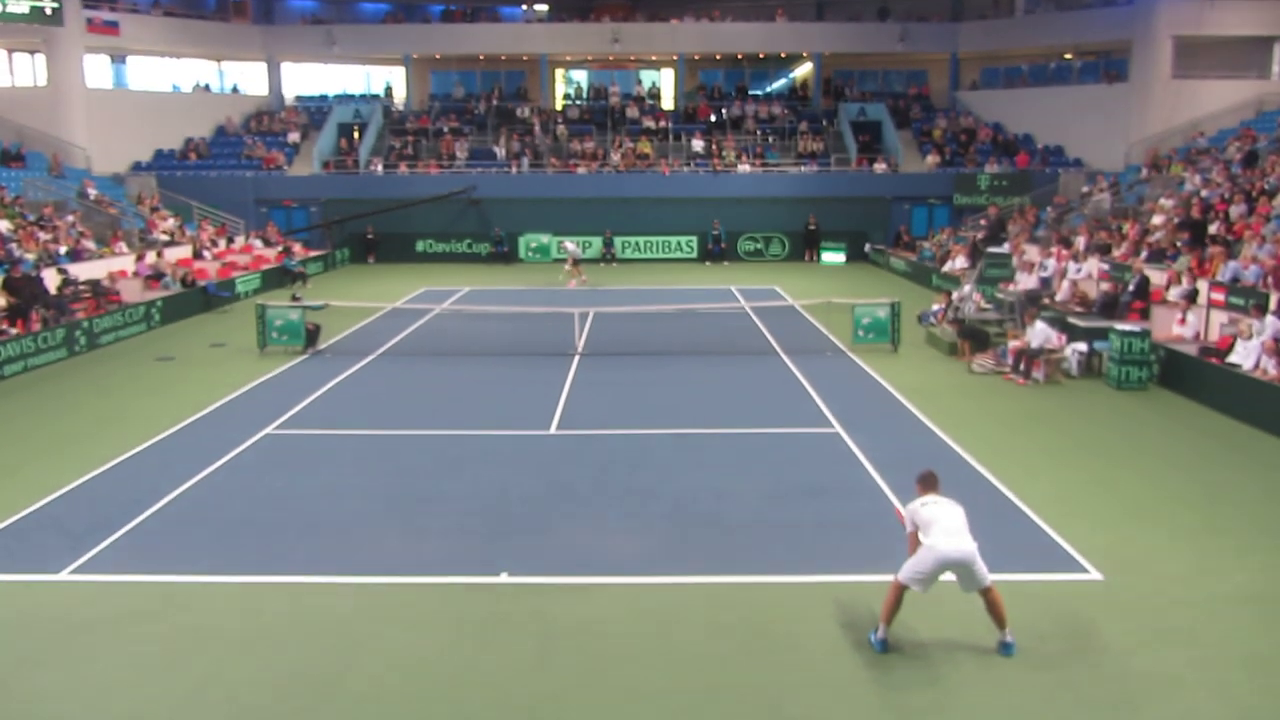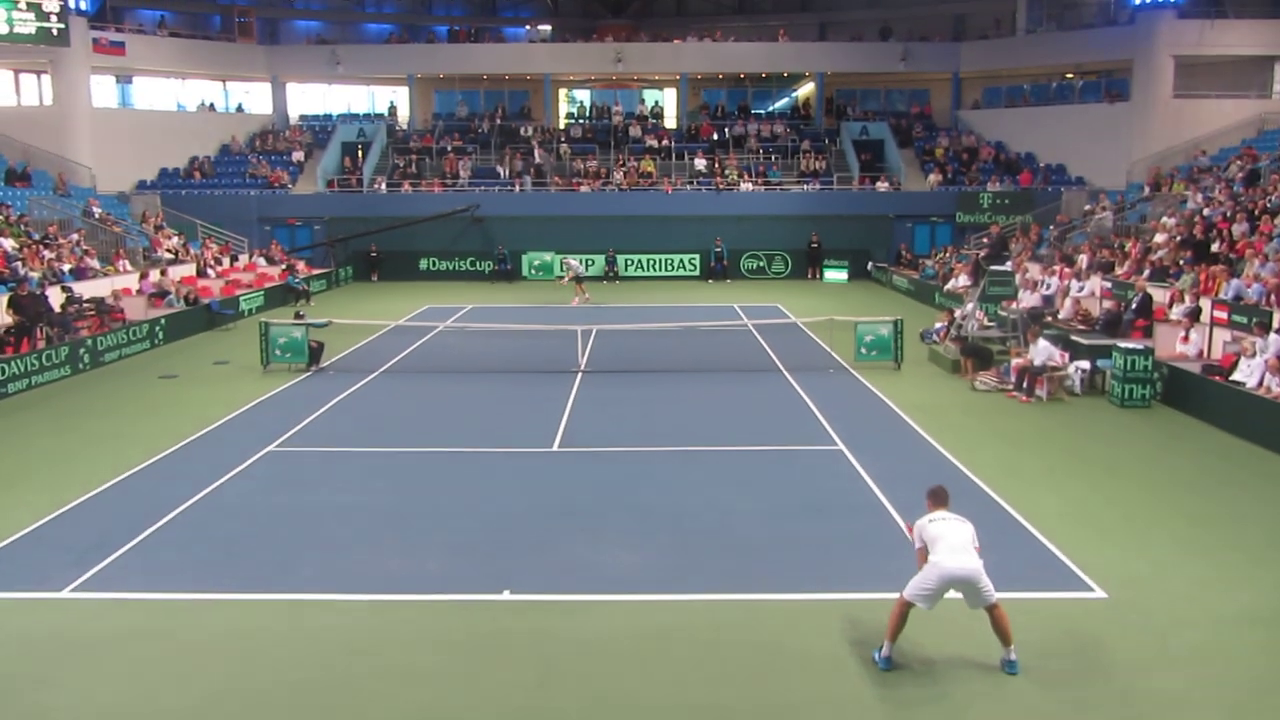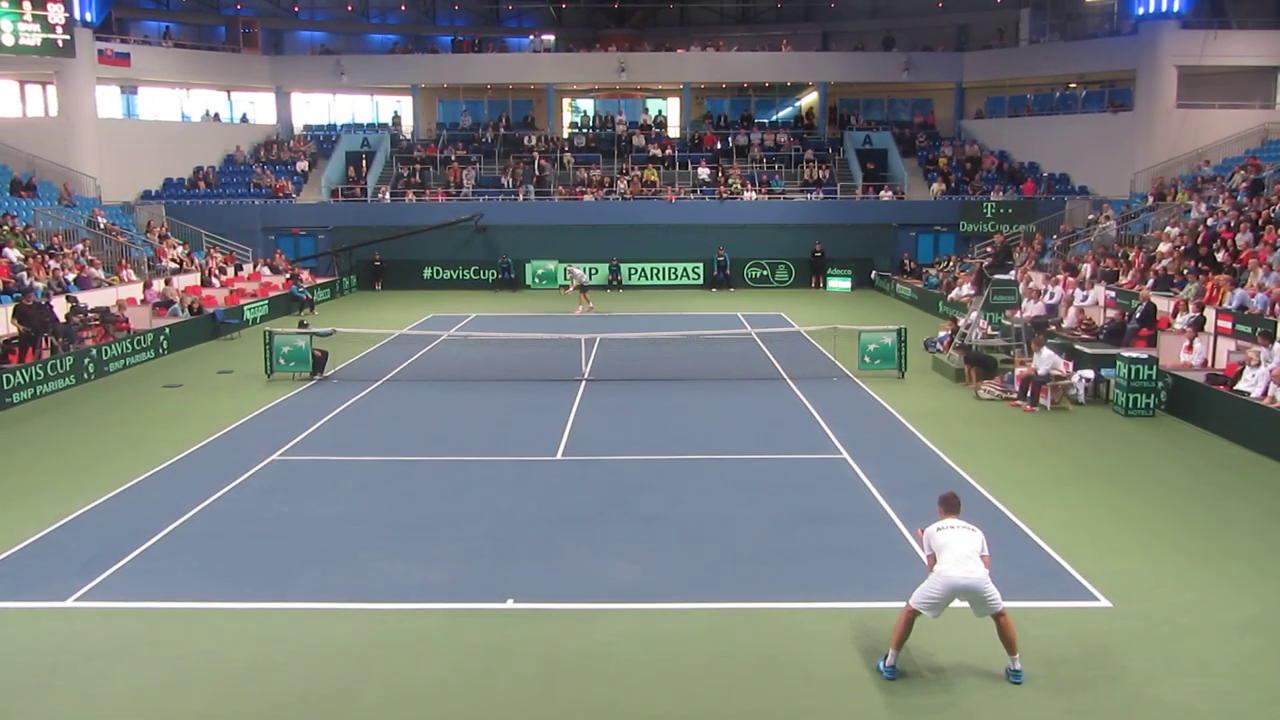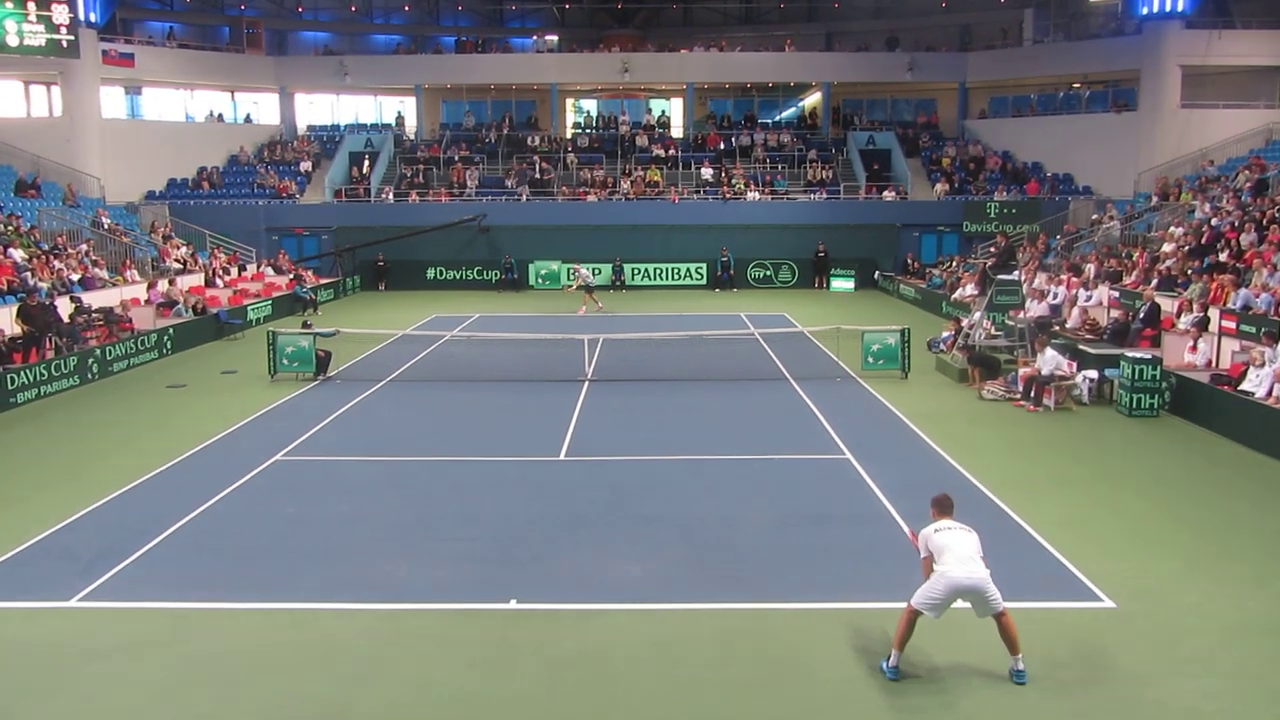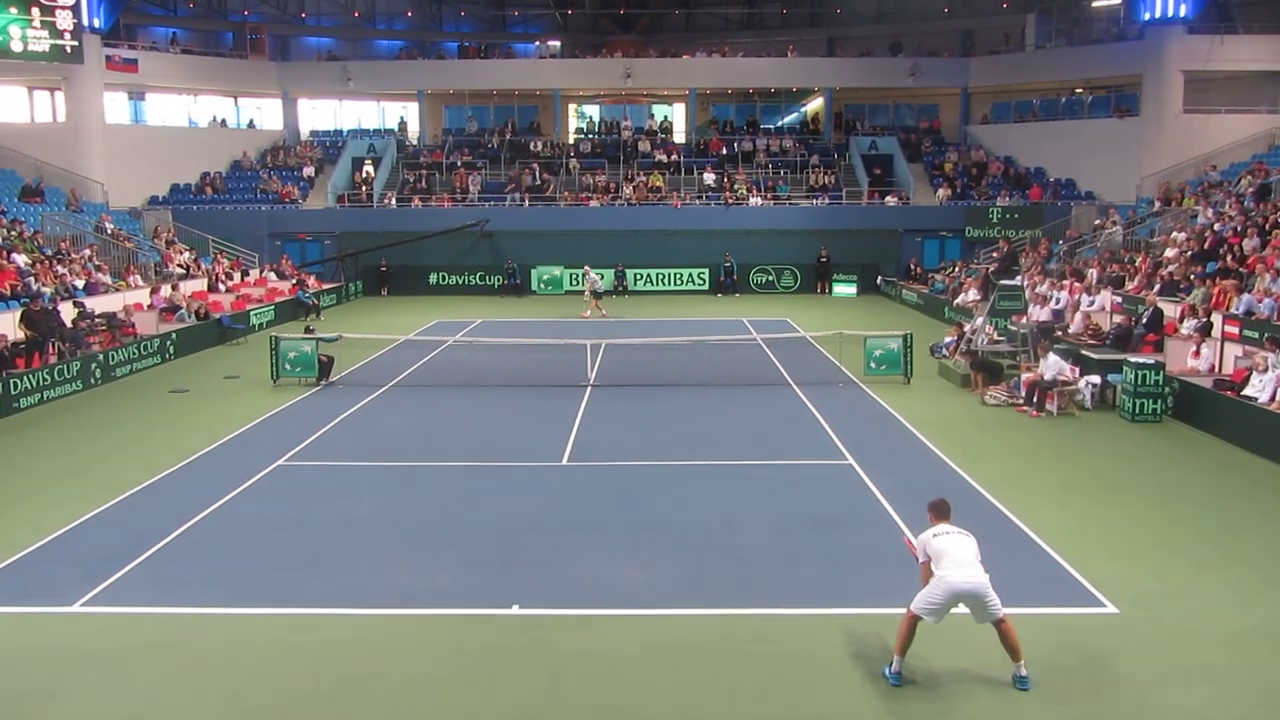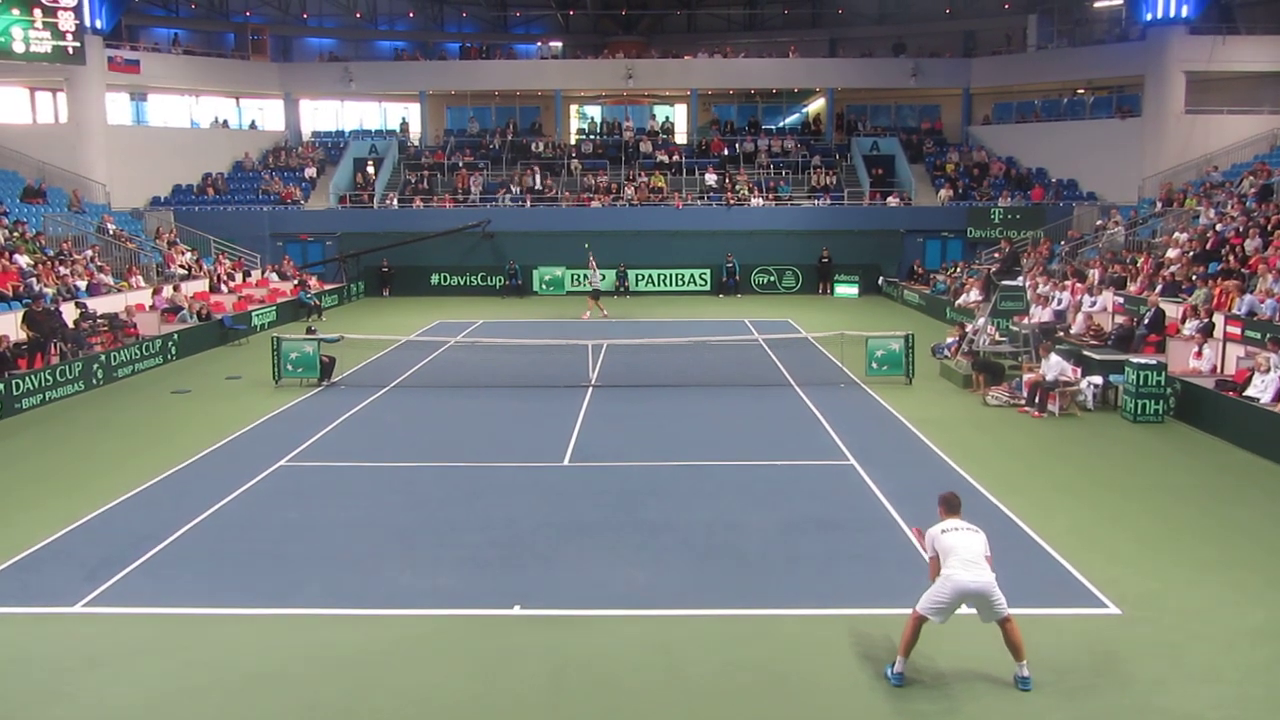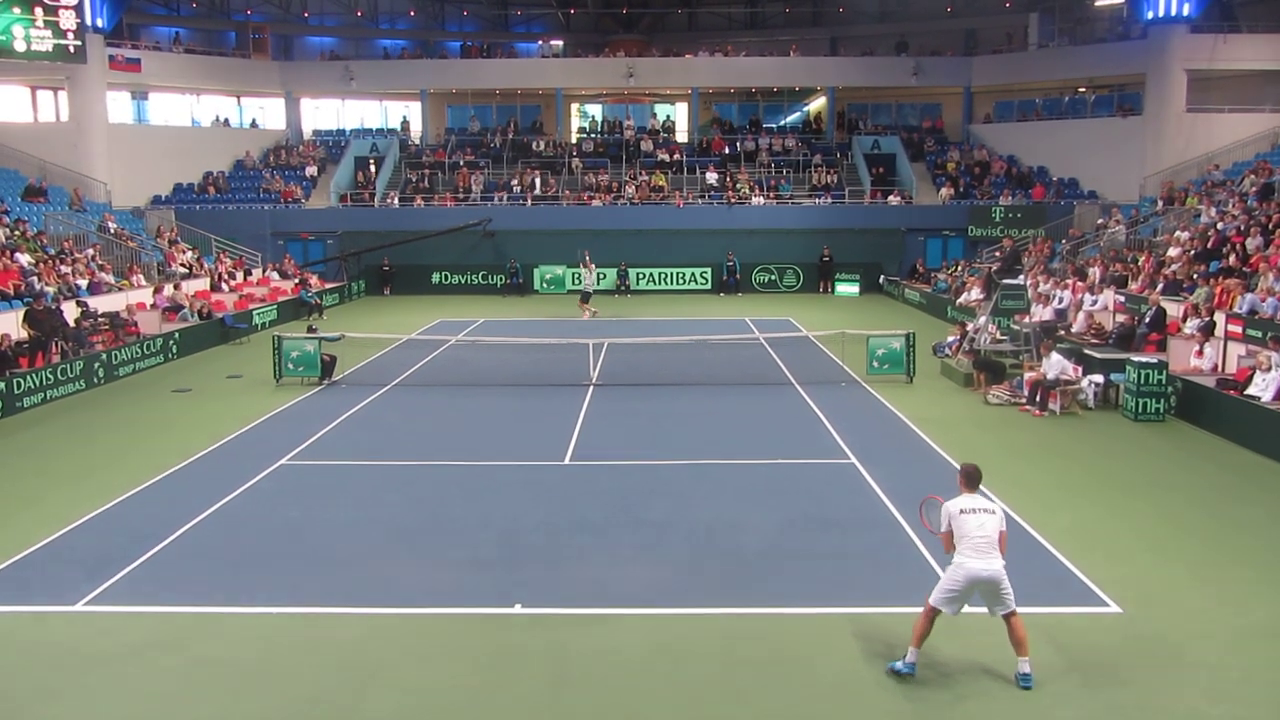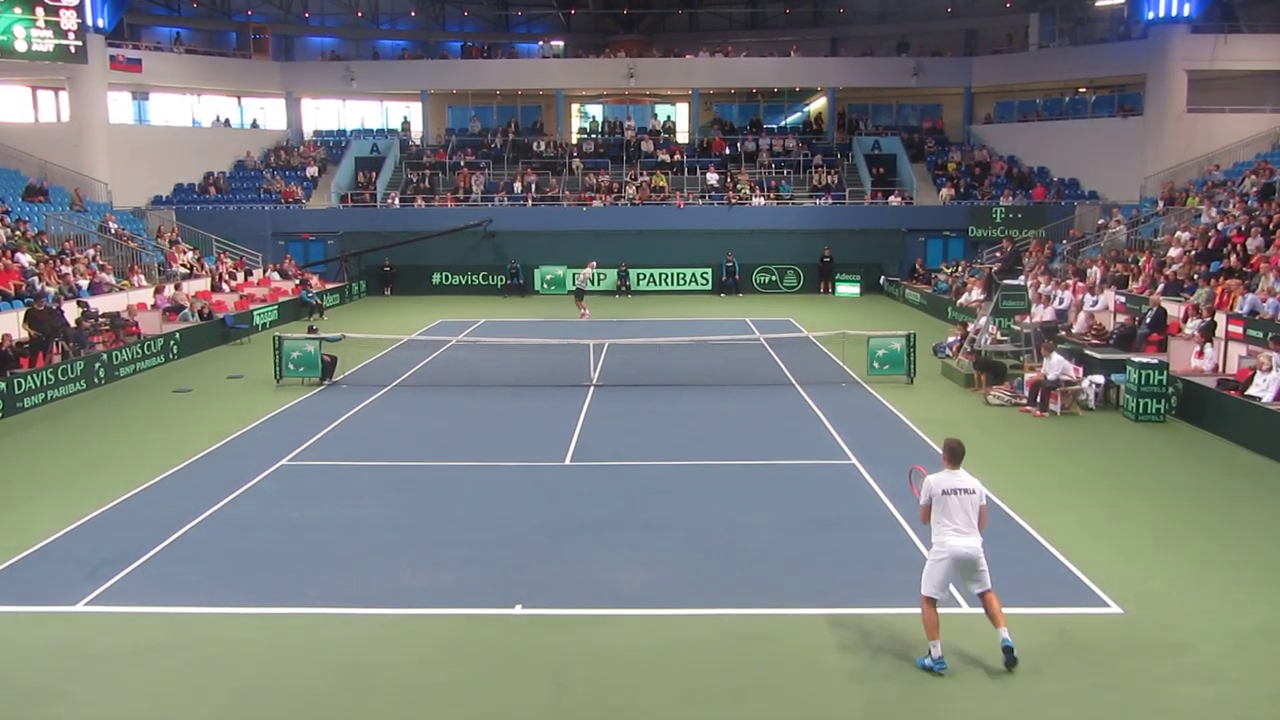
dt=0.4s
person 1, frame 1
left shoulder: (913, 507)
right shoulder: (956, 506)
left elbow: (914, 549)
left hip: (935, 550)
right hip: (967, 550)
left knee: (898, 586)
right knee: (987, 590)
left ankle: (880, 637)
right ankle: (1006, 640)
person 1, frame 2
left shoulder: (922, 523)
right shoulder: (965, 523)
left elbow: (922, 565)
left hip: (940, 567)
right hip: (972, 568)
left knee: (903, 603)
right knee: (993, 607)
left ankle: (885, 655)
right ankle: (1010, 658)
person 1, frame 3
left shoulder: (931, 530)
right shoulder: (976, 531)
left elbow: (931, 570)
left hip: (945, 577)
right hip: (978, 578)
left knee: (910, 612)
right knee: (1000, 615)
left ankle: (890, 664)
right ankle: (1015, 667)
person 1, frame 4
left shoulder: (927, 532)
right shoulder: (970, 531)
left elbow: (928, 575)
left hip: (948, 577)
right hip: (980, 577)
left knee: (911, 611)
right knee: (1002, 615)
left ankle: (892, 664)
right ankle: (1018, 668)
person 1, frame 5
left shoulder: (925, 537)
right shoulder: (968, 536)
left elbow: (926, 580)
left hip: (947, 582)
right hip: (979, 582)
left knee: (911, 617)
right knee: (1001, 621)
left ankle: (895, 670)
right ankle: (1021, 673)
person 1, frame 6
left shoulder: (933, 532)
right shoulder: (978, 531)
left elbow: (934, 575)
left hip: (953, 581)
right hip: (985, 581)
left knee: (916, 618)
right knee: (1006, 621)
left ankle: (898, 671)
right ankle: (1023, 674)
person 1, frame 7
left shoulder: (950, 506)
right shoulder: (996, 508)
left elbow: (947, 547)
right elbow: (1002, 550)
left hip: (964, 569)
right hip: (994, 569)
left knee: (930, 610)
right knee: (1011, 616)
left ankle: (909, 662)
right ankle: (1024, 671)
person 1, frame 8
left shoulder: (931, 482)
right shoulder: (976, 485)
left elbow: (924, 519)
right elbow: (982, 524)
left hip: (945, 549)
right hip: (973, 547)
left knee: (928, 600)
right knee: (987, 595)
left ankle: (935, 656)
right ankle: (1005, 640)
